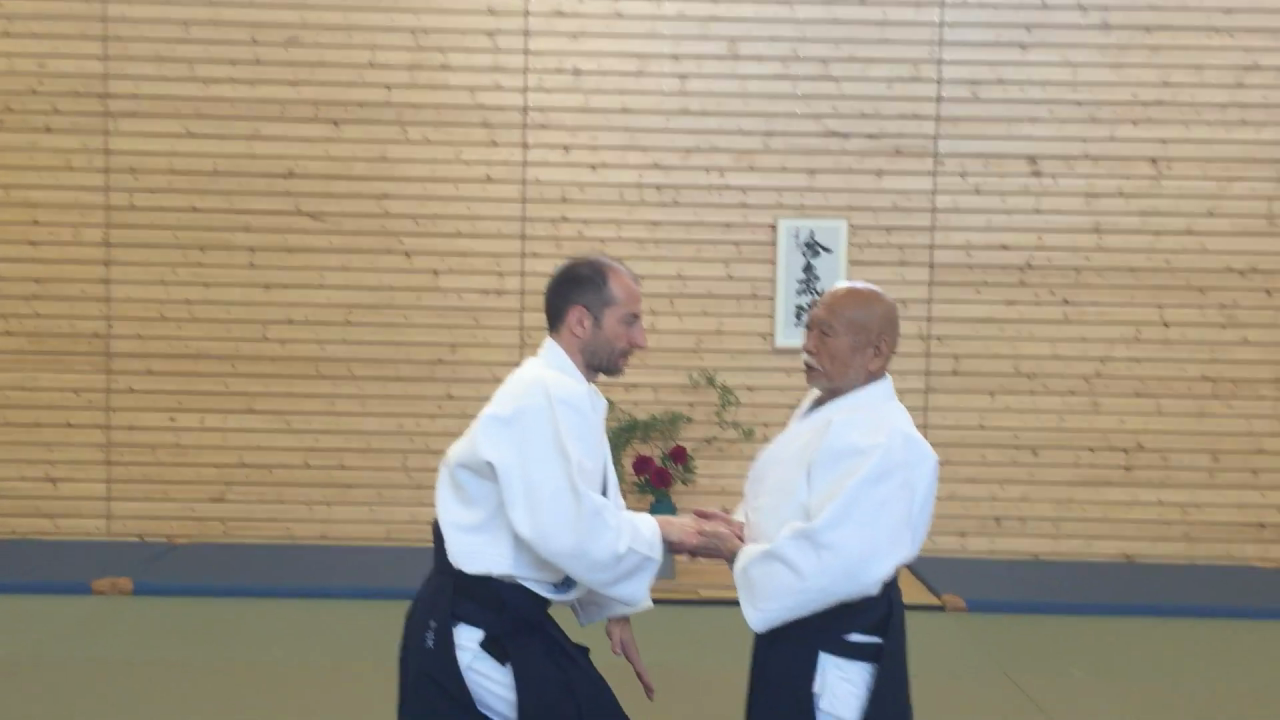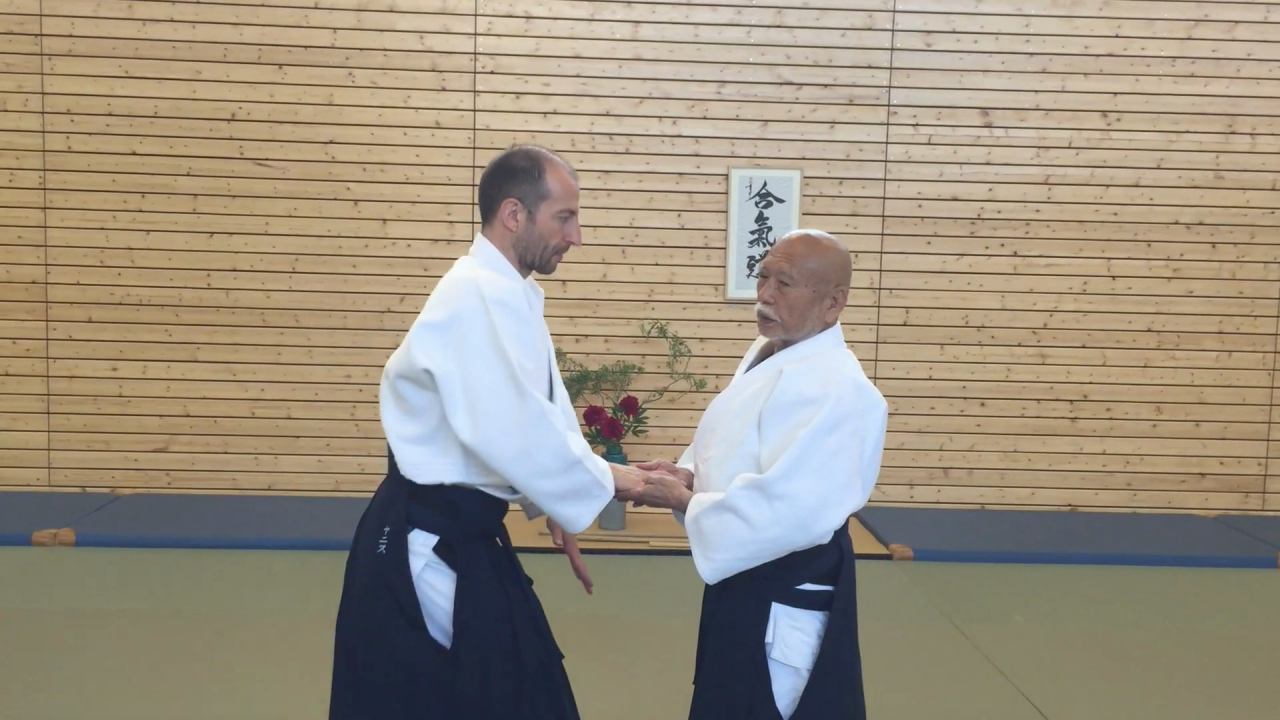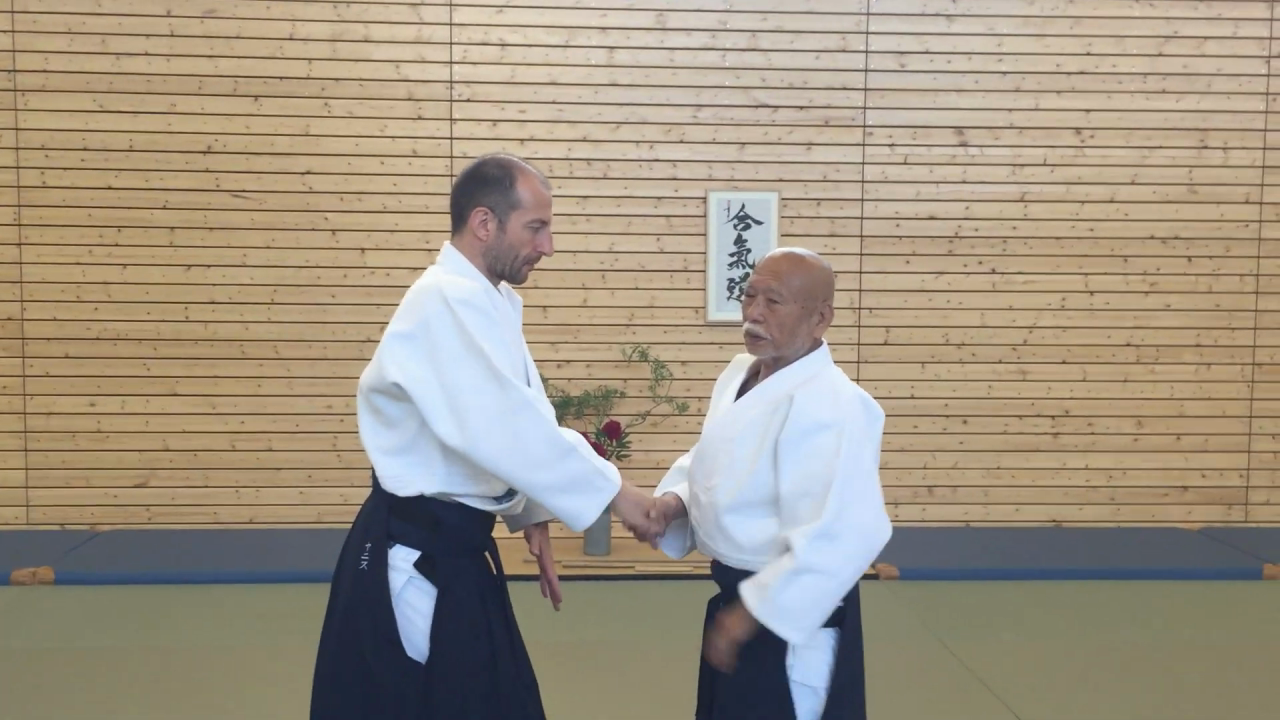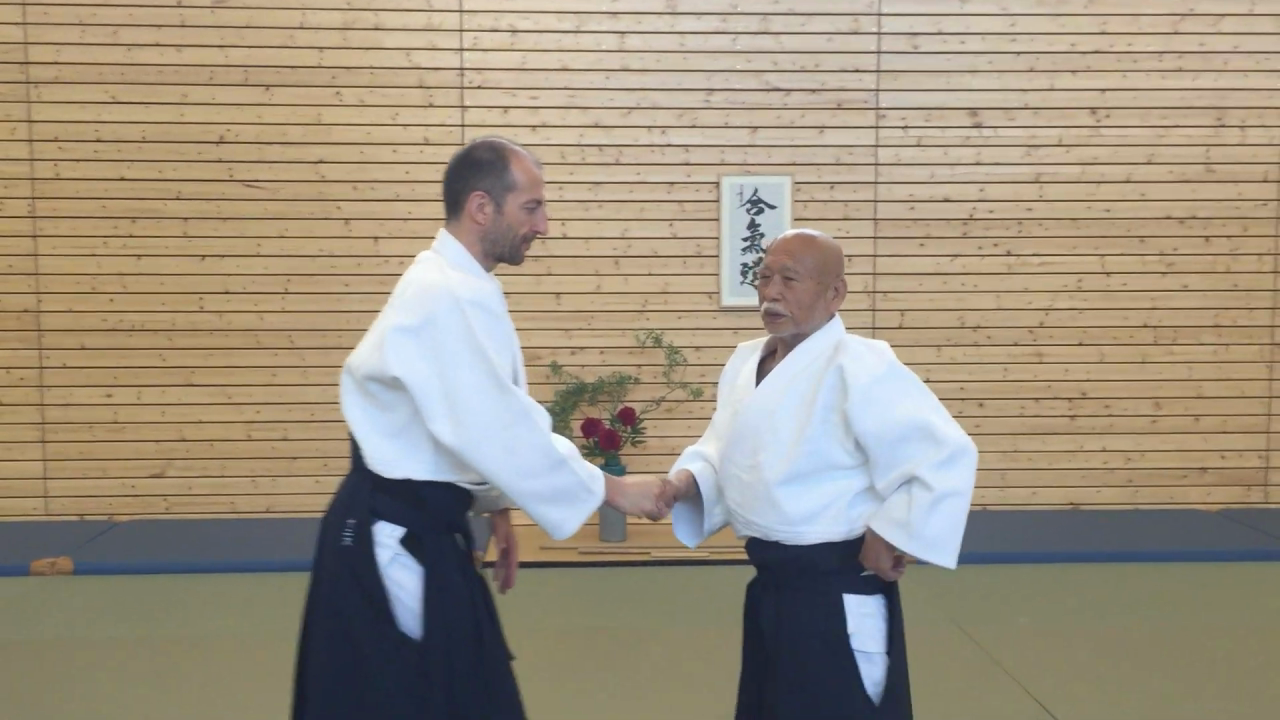
dt=0.7s
person 1, frame 1
left shoulder: (566, 394)
right shoulder: (544, 395)
left elbow: (588, 518)
right elbow: (568, 532)
left wrist: (612, 611)
right wrist: (658, 531)
left hip: (505, 623)
right hip: (475, 636)
person 1, frame 2
left shoulder: (507, 292)
right shoulder: (479, 295)
left elbow: (533, 415)
right elbow: (514, 432)
left wrist: (556, 510)
right wrist: (605, 479)
left hip: (459, 534)
right hip: (427, 547)
person 1, frame 3
left shoulder: (490, 300)
right shoulder: (449, 301)
left elbow: (519, 420)
right elbow: (509, 429)
left wrist: (532, 519)
right wrist: (614, 489)
left hip: (452, 553)
right hip: (414, 563)
person 1, frame 4
left shoulder: (456, 286)
right shoulder: (448, 297)
right elbow: (499, 430)
left wrist: (497, 512)
right wrist: (612, 491)
left hip: (423, 533)
right hip: (391, 542)
person 2, frame 1
left shoulder: (885, 441)
right shoulder: (821, 408)
left elbow: (837, 561)
left wrist: (737, 551)
right wrist: (741, 528)
left hip: (839, 646)
right hip: (796, 627)
person 2, frame 2
left shoulder: (835, 388)
right shoulder: (767, 353)
left elbow: (789, 510)
left wrist: (683, 500)
right wrist: (689, 475)
left hip: (791, 589)
right hip: (747, 575)
person 2, frame 3
left shoulder: (832, 406)
right shoulder: (740, 374)
left elbow: (840, 536)
right elbow: (713, 465)
left wrist: (752, 614)
right wrist: (676, 501)
left hip: (791, 617)
right hip: (741, 601)
person 2, frame 4
left shoulder: (860, 367)
right shoulder: (744, 362)
left elbow: (946, 457)
right elbow: (728, 451)
left wrist: (890, 535)
right wrist: (687, 481)
left hip: (838, 596)
right hip: (774, 586)
